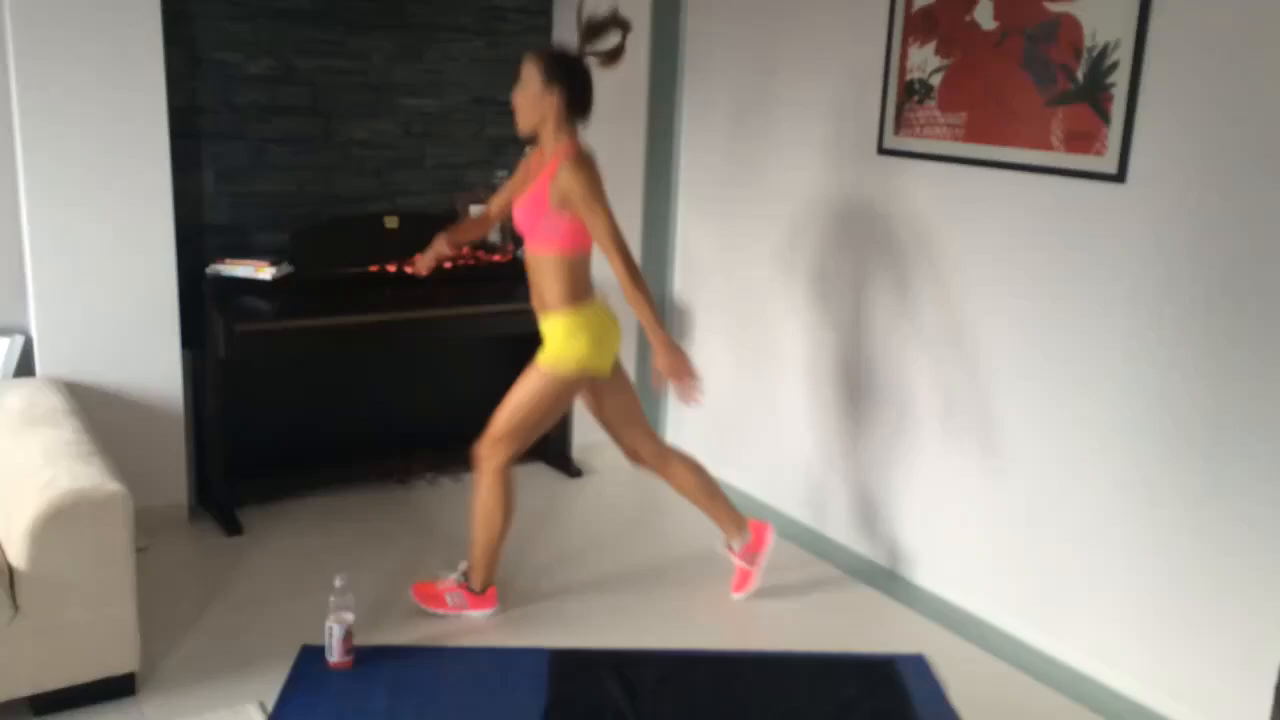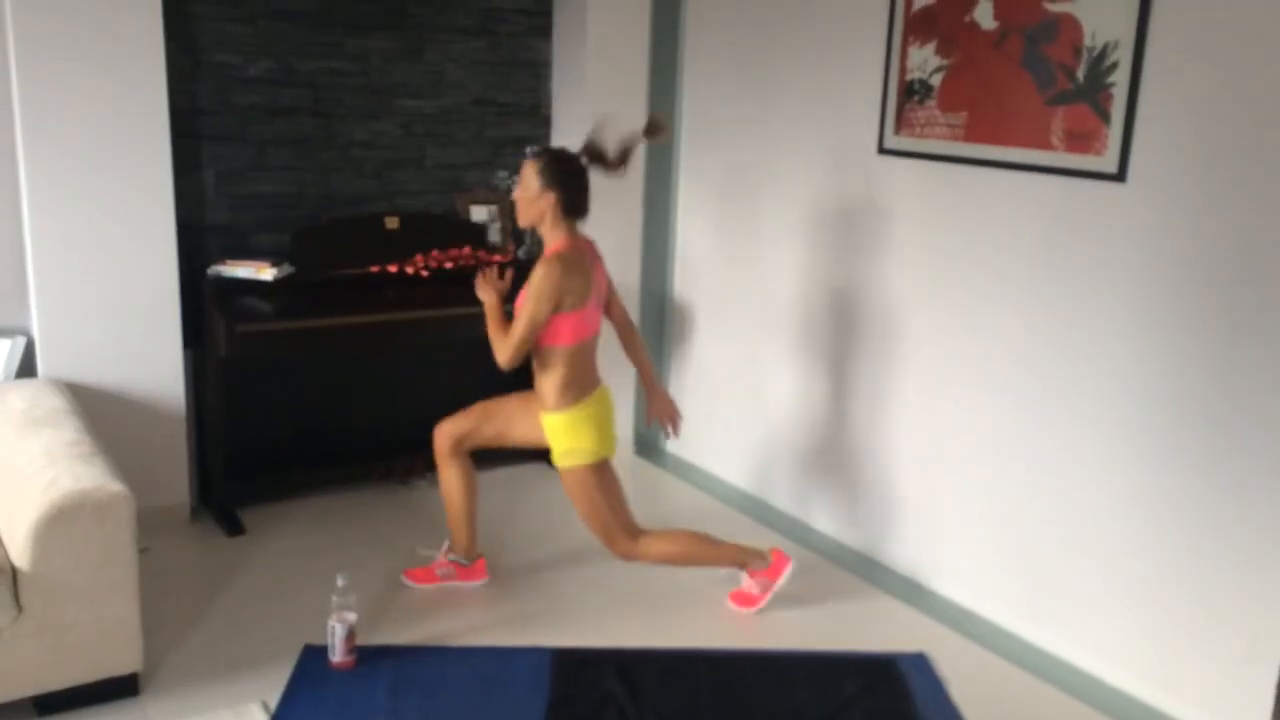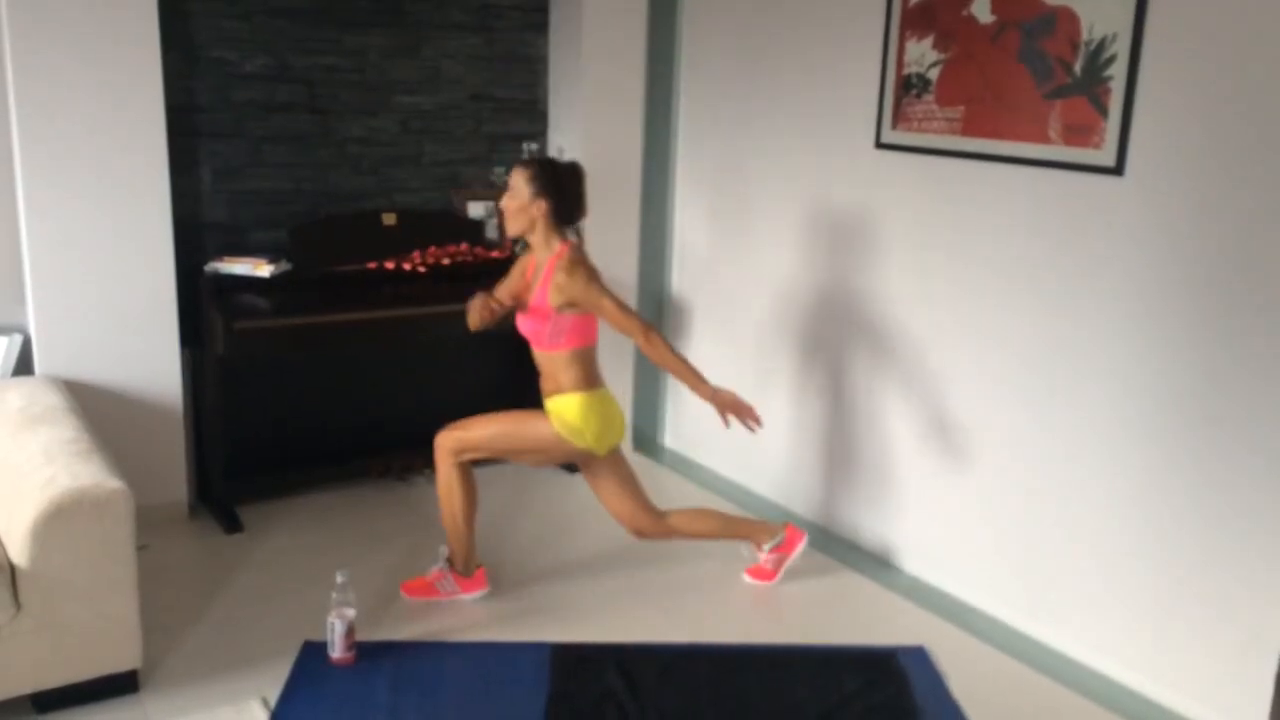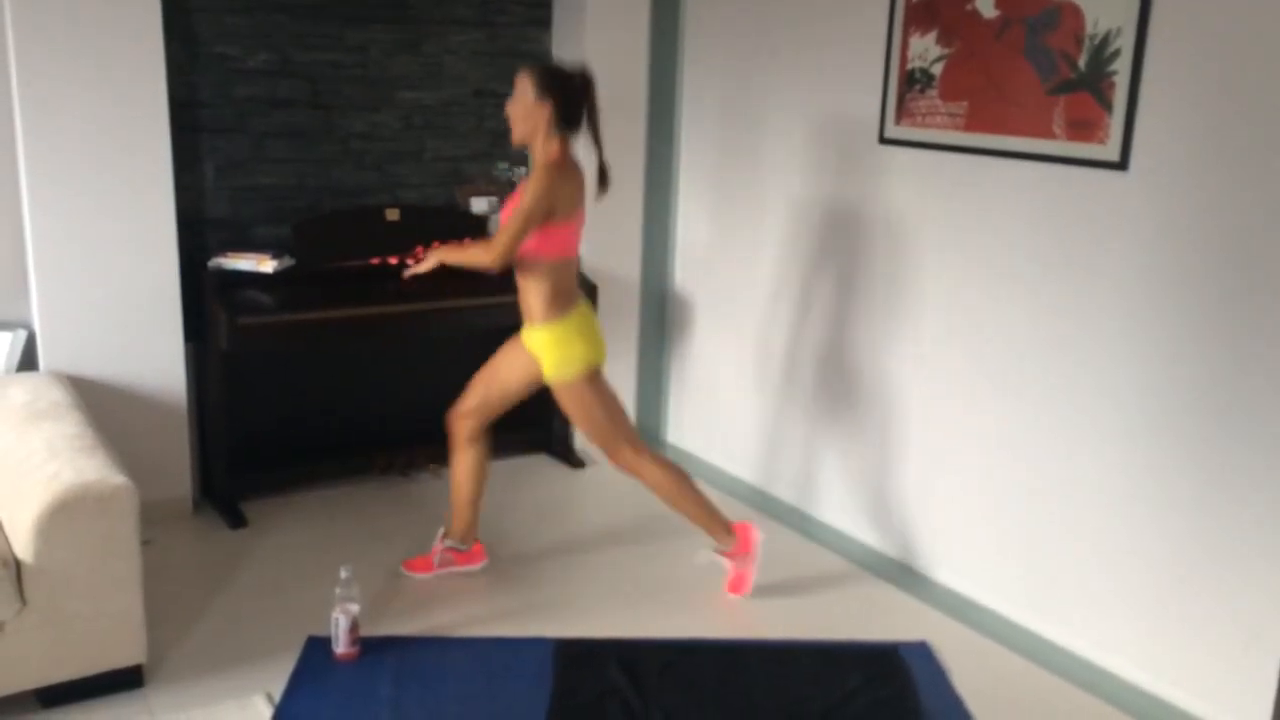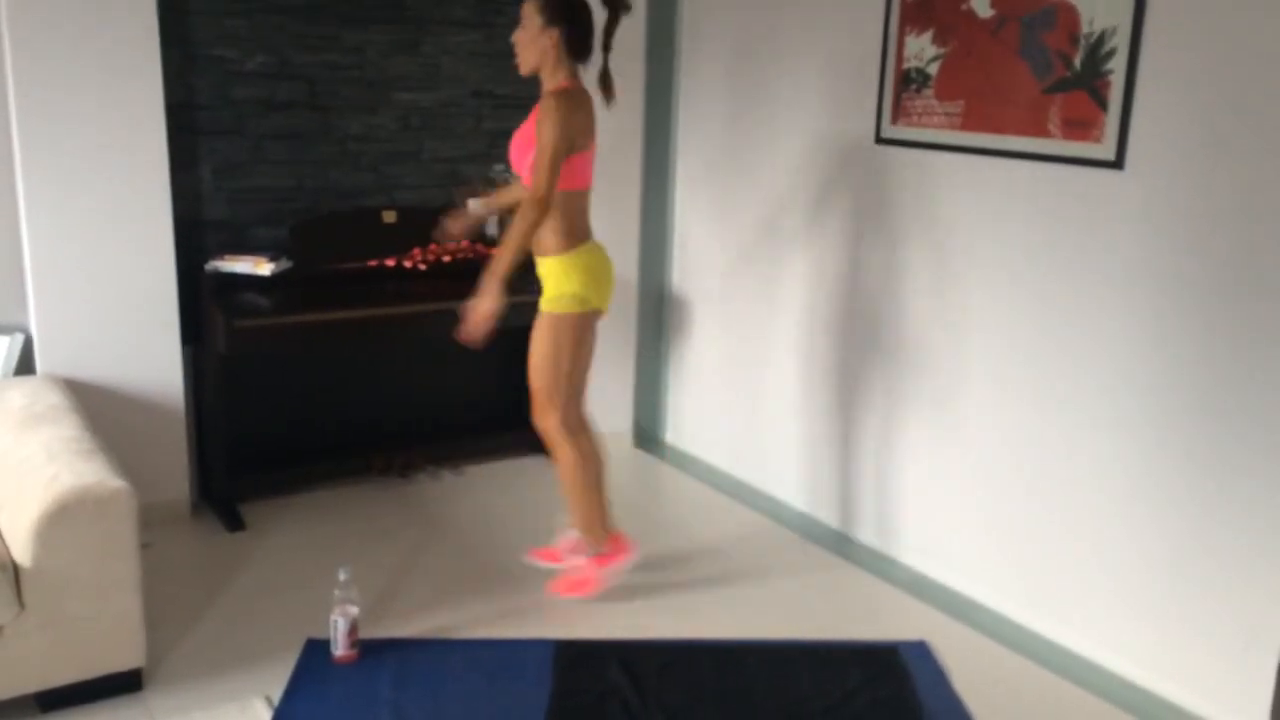
dt=1s
person 1, frame 1
left shoulder: (572, 168)
right shoulder: (538, 162)
left elbow: (619, 256)
right elbow: (493, 214)
left wrist: (661, 342)
right wrist: (449, 240)
left hip: (576, 337)
right hip: (575, 335)
left knee: (491, 454)
right knee: (642, 447)
left ankle: (473, 588)
right ankle: (744, 535)
person 1, frame 2
left shoulder: (557, 268)
right shoulder: (580, 252)
left elbow: (508, 355)
right elbow: (622, 321)
left wrist: (491, 300)
right wrist: (653, 387)
left hip: (573, 423)
right hip: (558, 405)
left knee: (624, 542)
right knee: (449, 439)
left ankle: (761, 564)
right ankle: (463, 558)
person 1, frame 3
left shoulder: (569, 271)
right shoulder: (534, 258)
left elbow: (641, 333)
right elbow: (489, 307)
left wrist: (710, 392)
right wrist: (481, 306)
left hip: (579, 417)
right hip: (583, 412)
left knee: (449, 447)
right knee: (644, 523)
left ankle: (461, 572)
right ankle: (775, 539)
person 1, frame 4
left shoulder: (552, 174)
right shoulder: (555, 170)
left elbow: (495, 254)
left wrist: (439, 255)
left hip: (562, 340)
right hip: (546, 335)
left knee: (628, 457)
right knee: (464, 419)
left ankle: (732, 540)
right ankle: (459, 542)
person 1, frame 5
left shoulder: (561, 104)
right shoulder: (566, 101)
left elbow: (537, 203)
left wrist: (492, 282)
right wrist: (481, 207)
left hip: (572, 277)
right hip: (566, 273)
left knee: (554, 418)
right knee: (558, 412)
left ankle: (602, 546)
right ankle: (590, 533)
